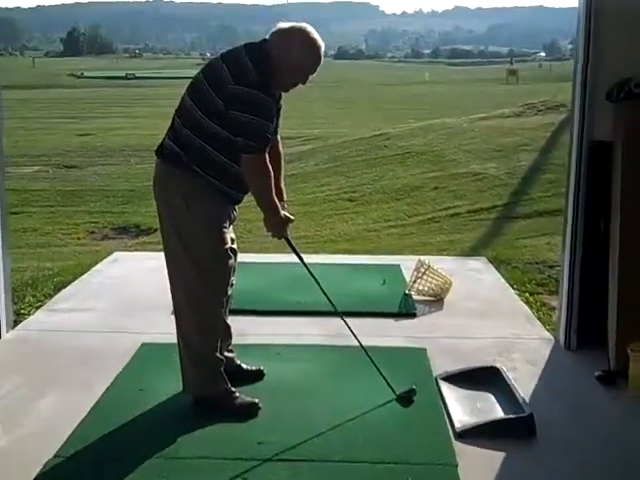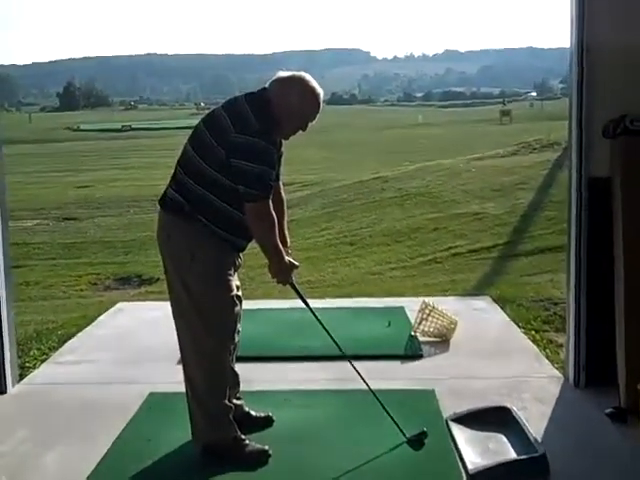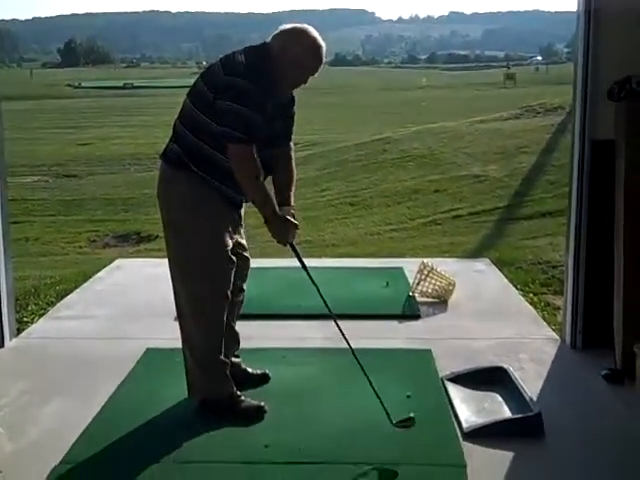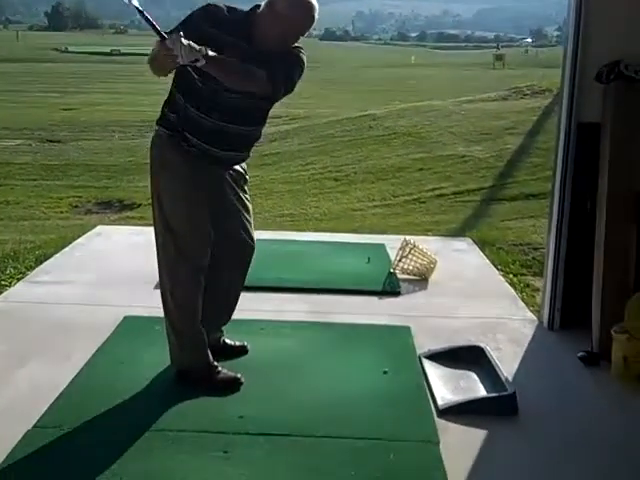
dt=0.7s
person 1, frame 1
left shoulder: (261, 75)
right shoulder: (248, 82)
left elbow: (270, 142)
right elbow: (253, 161)
left wrist: (279, 197)
right wrist: (273, 213)
left hip: (207, 185)
right hip: (188, 186)
left knee: (218, 276)
right knee: (202, 286)
left ankle: (220, 360)
right ankle: (207, 387)
person 1, frame 2
left shoulder: (259, 121)
right shoulder: (250, 132)
left elbow: (272, 189)
right elbow: (258, 209)
left wrist: (284, 246)
right wrist: (277, 258)
left hip: (210, 233)
right hip: (193, 235)
left knee: (223, 324)
right knee: (208, 333)
left ankle: (228, 408)
right ankle: (216, 435)
person 1, frame 3
left shoulder: (277, 90)
right shoulder: (240, 78)
left elbow: (282, 149)
right elbow: (241, 156)
left wrist: (285, 206)
right wrist: (270, 215)
left hip: (220, 191)
right hip: (191, 189)
left knee: (232, 275)
right knee: (206, 287)
left ankle: (226, 363)
right ankle: (212, 390)
person 1, frame 4
left shoulder: (290, 61)
left elbow: (250, 80)
right elbow: (157, 65)
left wrist: (202, 57)
right wrist: (170, 51)
left hip: (228, 163)
right hip: (179, 154)
left knee: (237, 246)
right knee: (186, 255)
left ankle: (209, 334)
right ankle: (191, 359)
